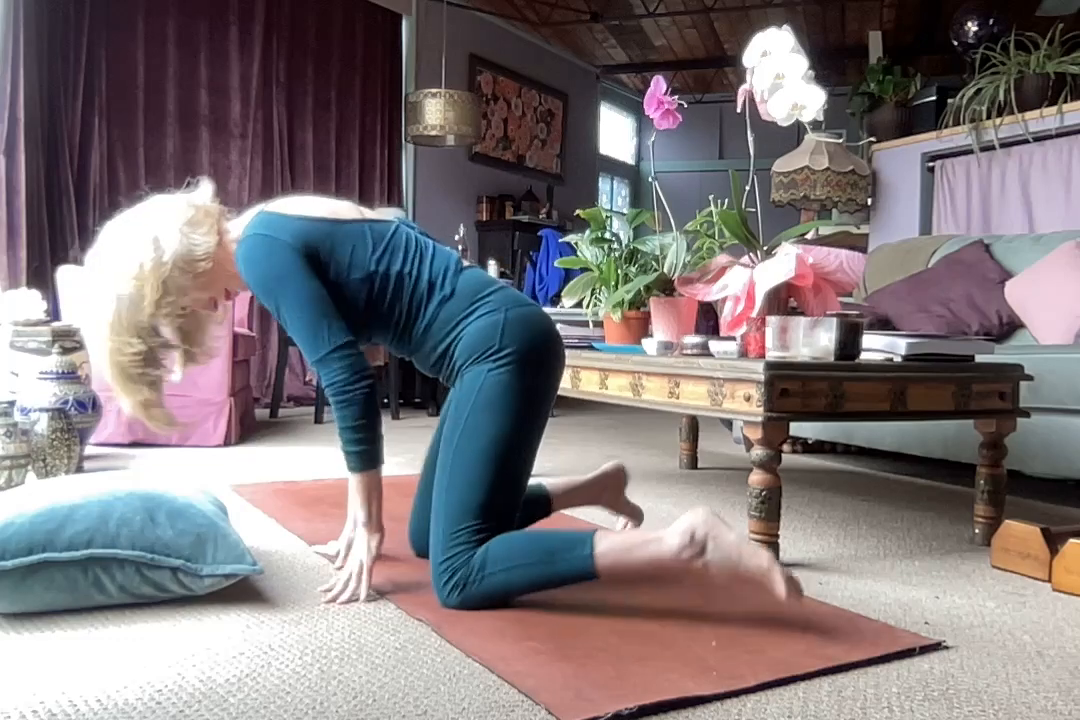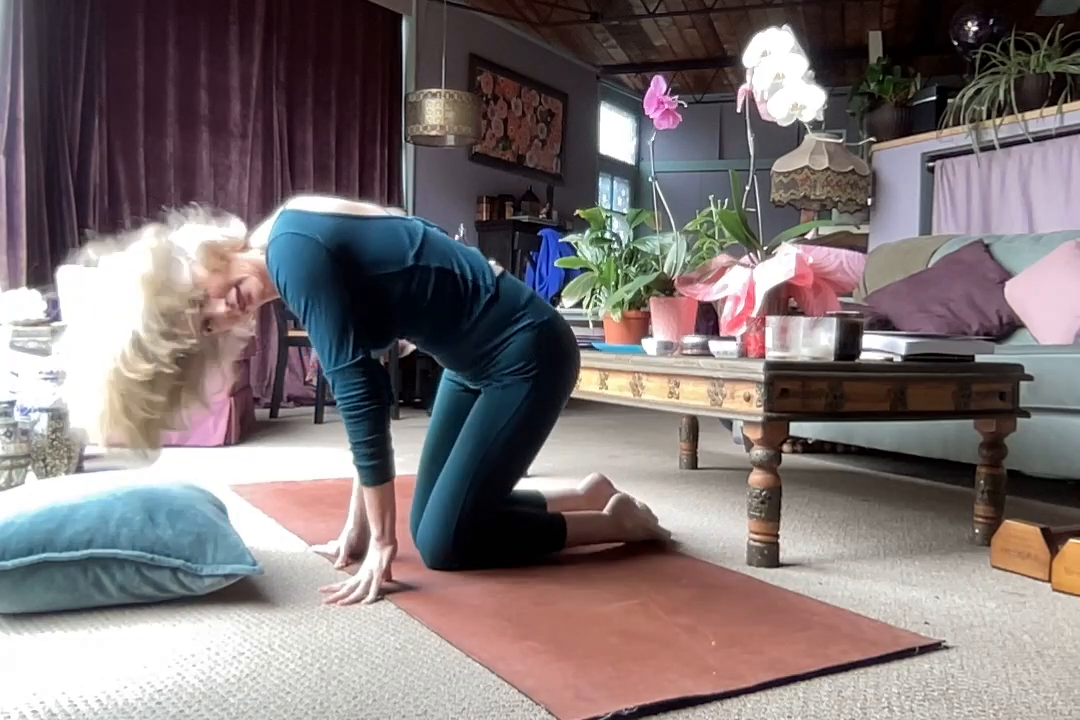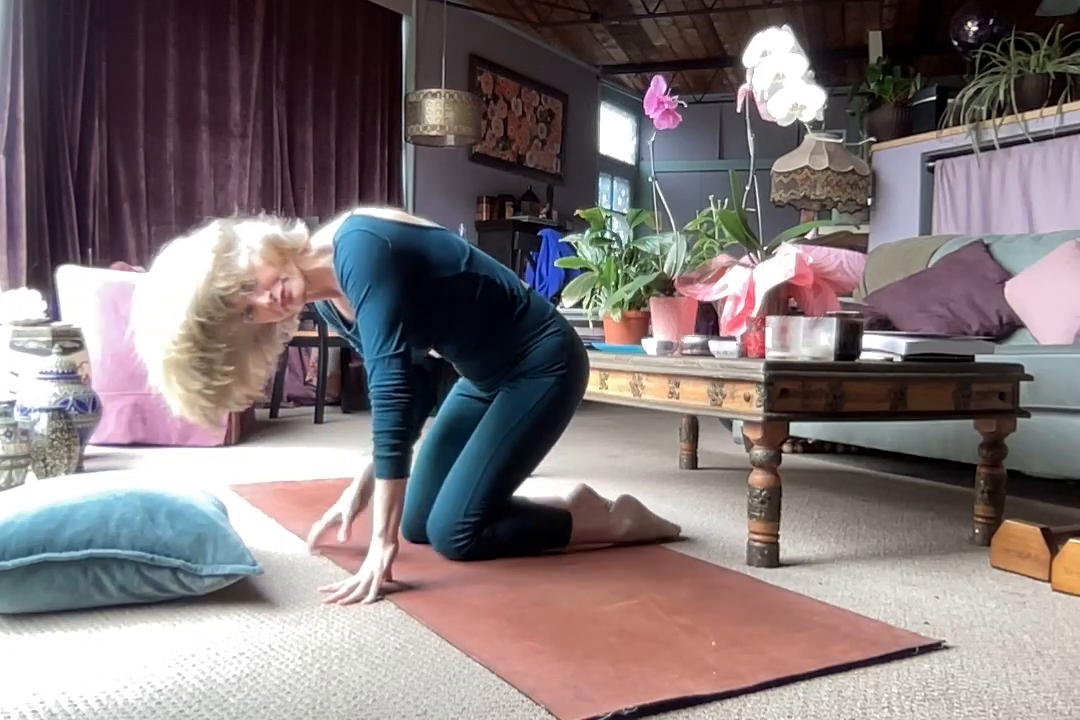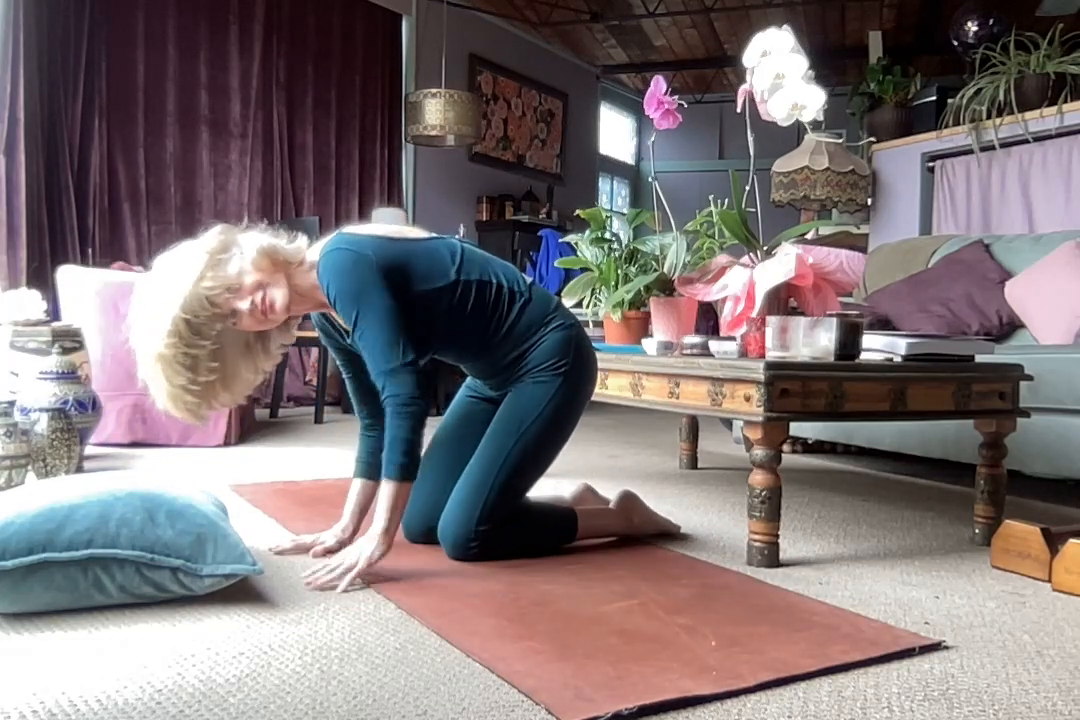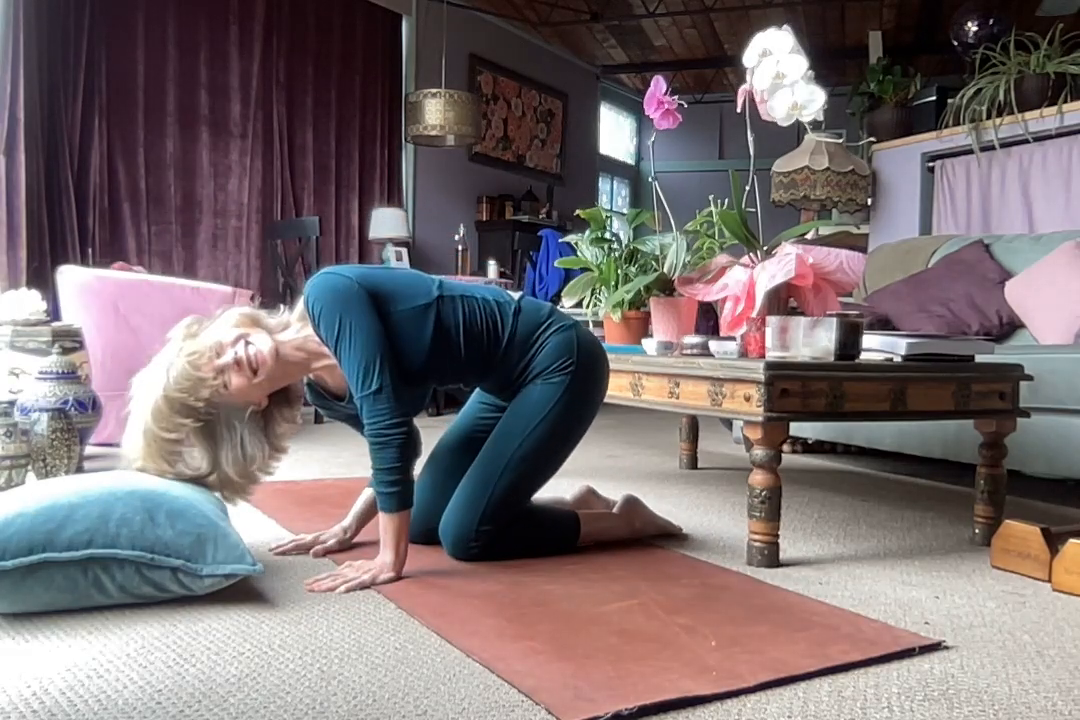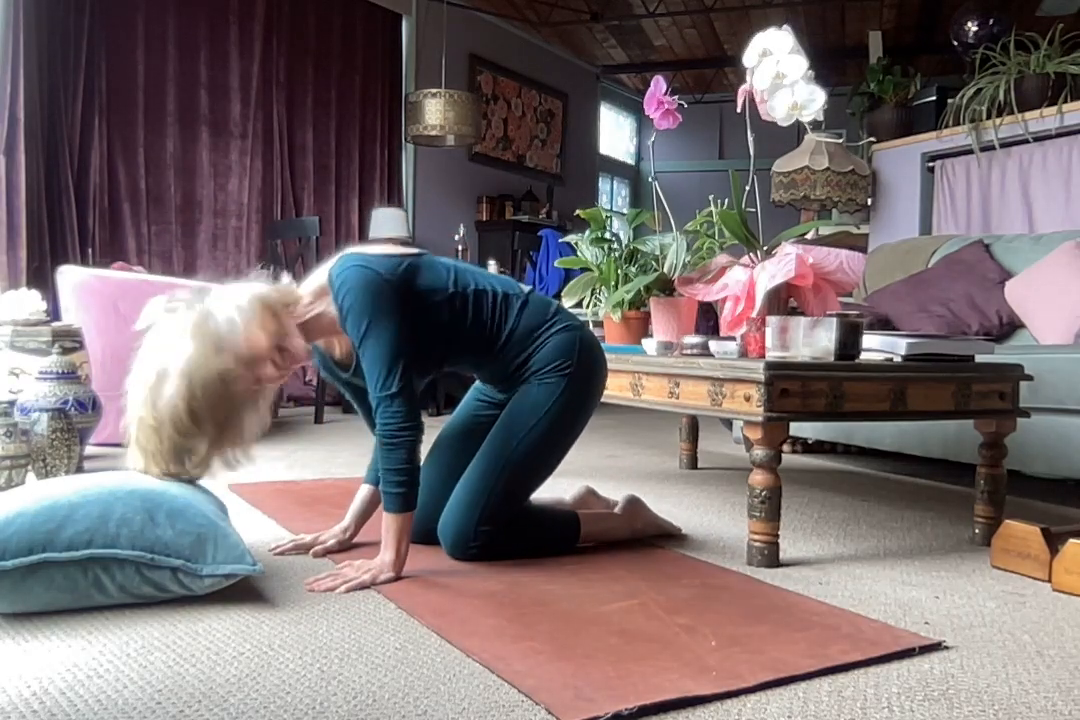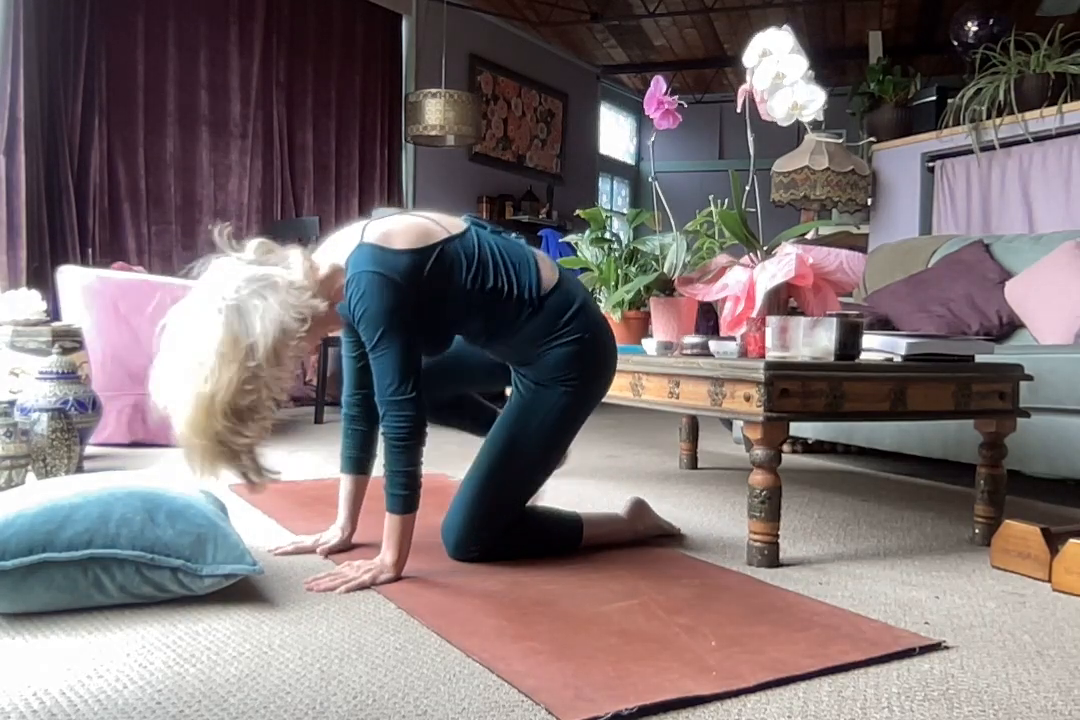
dt=0.7s
person 1, frame 1
left shoulder: (259, 249)
right shoulder: (291, 233)
left elbow: (347, 380)
right elbow: (353, 372)
left wrist: (368, 530)
right wrist: (359, 521)
left hip: (500, 346)
right hip: (504, 340)
left knee: (462, 577)
right knee: (429, 533)
left ankle: (685, 541)
right ankle: (594, 484)
person 1, frame 2
left shoulder: (293, 251)
right shoulder: (286, 267)
left elbow: (358, 393)
right elbow: (363, 390)
left wrist: (380, 544)
right wrist: (362, 524)
left hip: (526, 351)
right hip: (475, 358)
left knee: (445, 543)
right knee: (435, 513)
left ankle: (617, 520)
right ankle: (587, 496)
person 1, frame 3
left shoulder: (357, 248)
right shoulder: (329, 304)
left elbow: (393, 391)
right elbow: (402, 398)
left wrist: (382, 544)
right wrist: (356, 494)
left hip: (541, 363)
right hip: (486, 376)
left knee: (455, 532)
right knee: (419, 522)
left ankle: (619, 521)
right ankle: (574, 505)
person 1, frame 4
left shoulder: (342, 265)
right shoulder: (329, 319)
left elbow: (405, 397)
right elbow: (378, 418)
left wrist: (376, 538)
right wrist: (346, 527)
left hip: (548, 358)
right hip: (496, 374)
left knee: (465, 536)
right knee: (420, 523)
left ankle: (622, 516)
right ankle: (579, 502)
person 1, frame 5
left shoulder: (327, 296)
right shoulder: (321, 390)
left elbow: (388, 426)
right elbow: (397, 443)
left wrist: (390, 560)
right wrist: (347, 527)
left hip: (557, 361)
right hip: (508, 382)
left knee: (467, 536)
right knee: (424, 522)
left ankle: (625, 520)
right ankle: (578, 505)
person 1, frame 6
left shoulder: (355, 284)
right shoulder: (327, 351)
left elbow: (399, 419)
right elbow: (393, 432)
left wrist: (389, 559)
right wrist: (347, 527)
left hip: (556, 359)
right hip: (506, 375)
left knee: (465, 535)
right knee: (426, 521)
left ankle: (625, 520)
right ankle: (578, 503)
person 1, frame 7
left shoulder: (370, 278)
right shoulder: (345, 278)
left elbow: (401, 420)
right elbow: (361, 405)
left wrist: (390, 561)
right wrist: (341, 527)
left hip: (566, 348)
right hip: (516, 333)
left knee: (468, 537)
left ankle: (630, 522)
right ankle: (529, 447)
